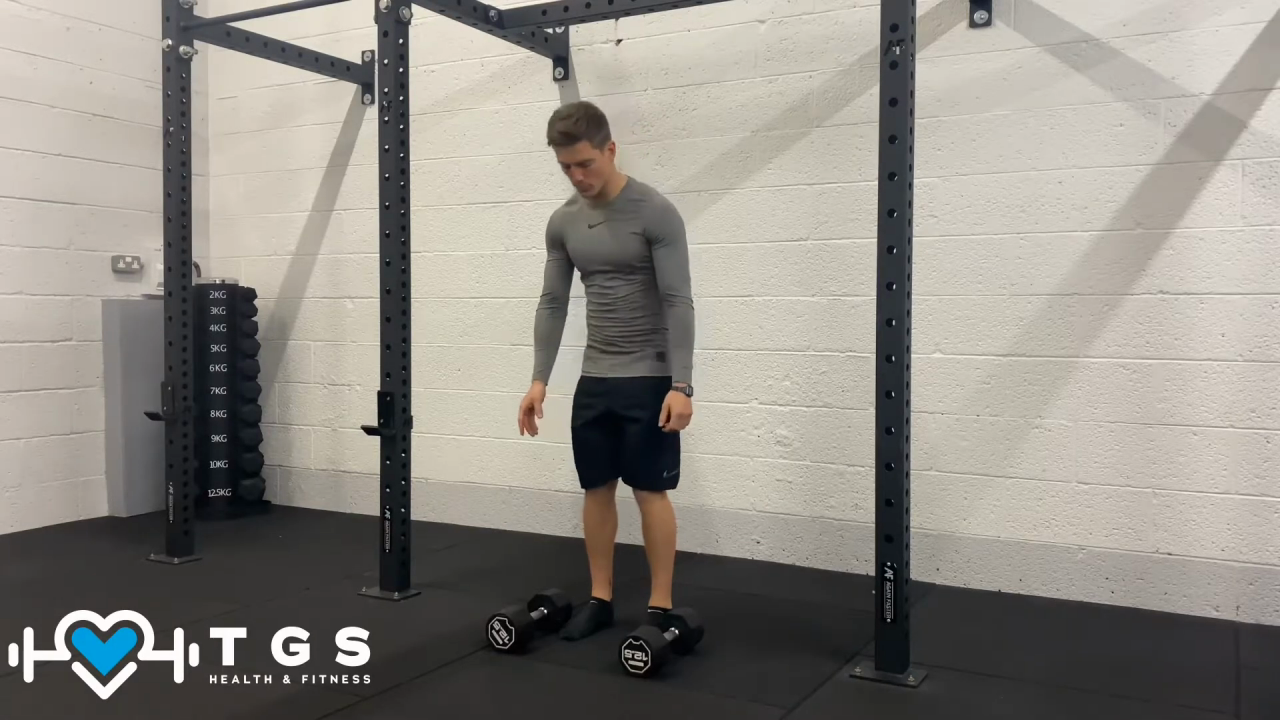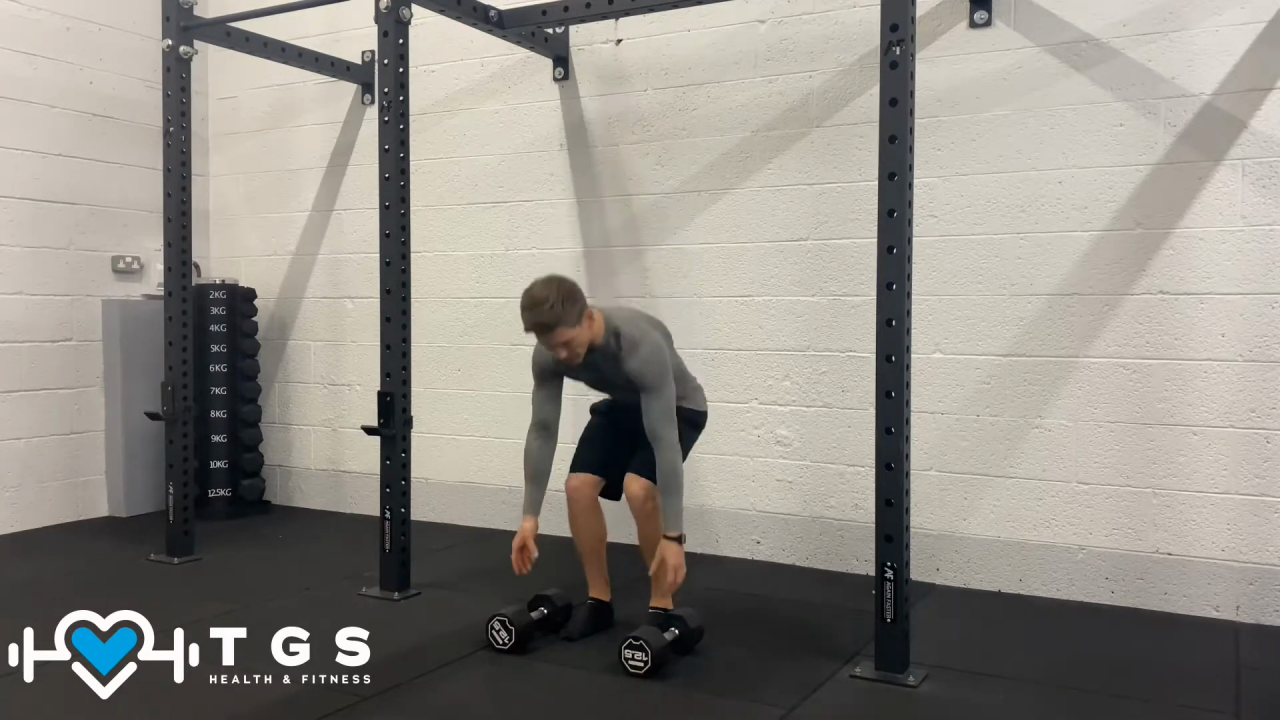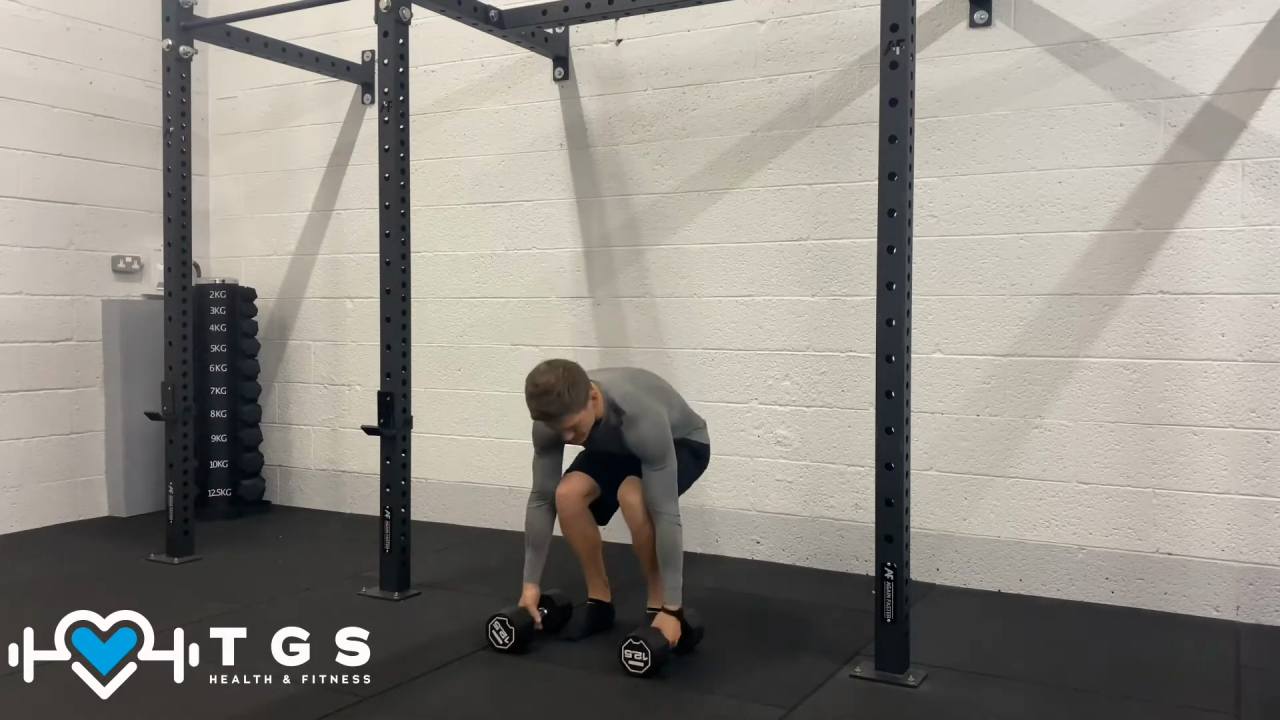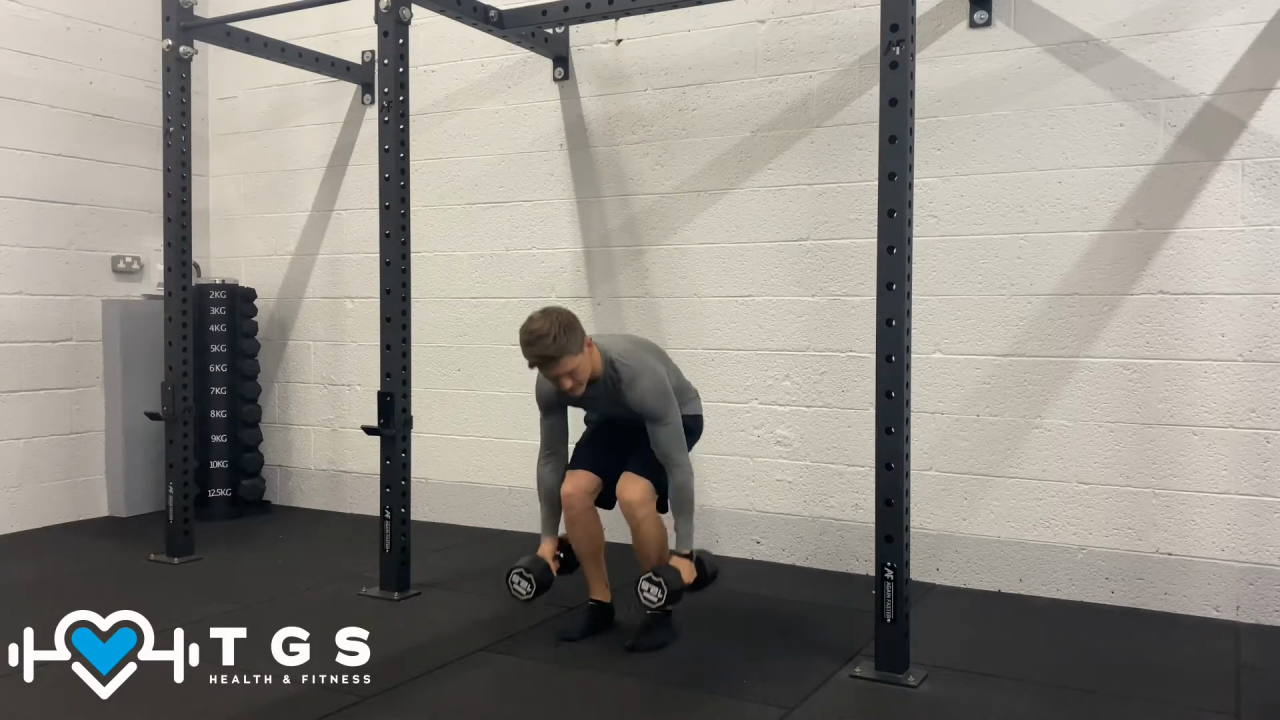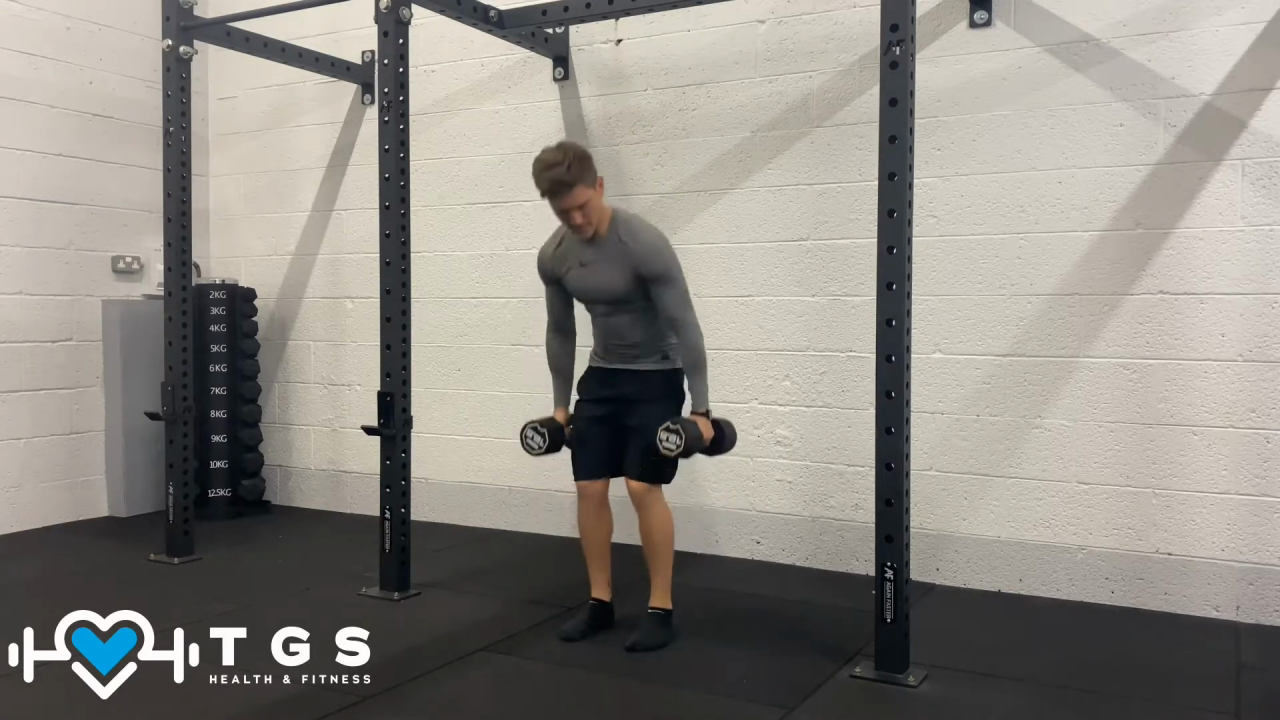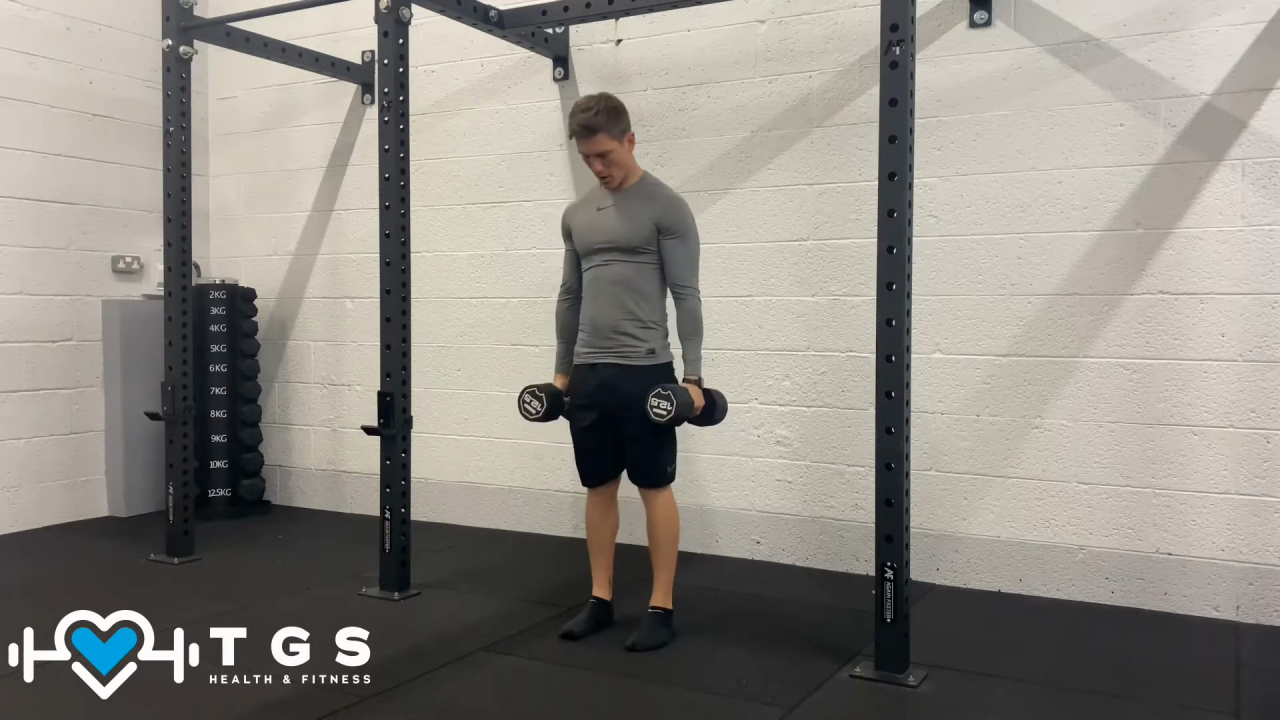
dt=0.4s
person 1, frame 1
left shoulder: (655, 213)
right shoulder: (562, 222)
left elbow: (678, 302)
right elbow: (552, 303)
left wrist: (681, 384)
right wrist: (539, 380)
left hip: (649, 376)
right hip: (595, 377)
left knee: (649, 489)
right knee: (596, 488)
left ankle: (661, 607)
right ankle: (600, 598)
person 1, frame 2
left shoulder: (642, 346)
right shoulder: (549, 354)
left elbow: (664, 442)
right elbow: (542, 431)
left wrist: (673, 536)
right wrist: (529, 517)
left hip: (678, 408)
right hip: (620, 405)
left knee: (639, 487)
right knee: (579, 486)
left ankle: (661, 608)
right ankle: (598, 601)
person 1, frame 3
left shoulder: (642, 419)
right shoulder: (552, 420)
left elbow: (665, 515)
right elbow: (541, 499)
left wrist: (671, 609)
right wrist: (531, 583)
left hip: (681, 443)
left knee: (633, 497)
right knee: (568, 494)
left ankle: (658, 607)
right ankle: (599, 601)
person 1, frame 4
left shoulder: (640, 377)
right shoulder: (550, 385)
left elbow: (677, 466)
right elbow: (550, 456)
left wrist: (682, 553)
right wrist: (548, 536)
left hip: (675, 417)
right hip: (613, 420)
left knee: (633, 494)
right knee: (574, 492)
left ankle: (659, 609)
right ankle: (599, 602)
person 1, frame 5
left shoulder: (644, 243)
right shoulder: (552, 256)
left elbow: (685, 326)
right elbow: (560, 332)
left wrist: (700, 409)
right wrist: (561, 404)
left hip: (657, 375)
right hip: (603, 374)
left knee: (642, 486)
right knee: (589, 487)
left ankle: (661, 608)
right ankle: (600, 600)
person 1, frame 6
left shoulder: (665, 206)
right shoulder: (576, 213)
left elbow: (686, 295)
left wrist: (692, 378)
right wrist: (561, 370)
left hip: (645, 372)
right hip: (590, 373)
left knee: (653, 487)
right knee: (599, 488)
left ankle: (662, 608)
right ankle: (601, 599)
